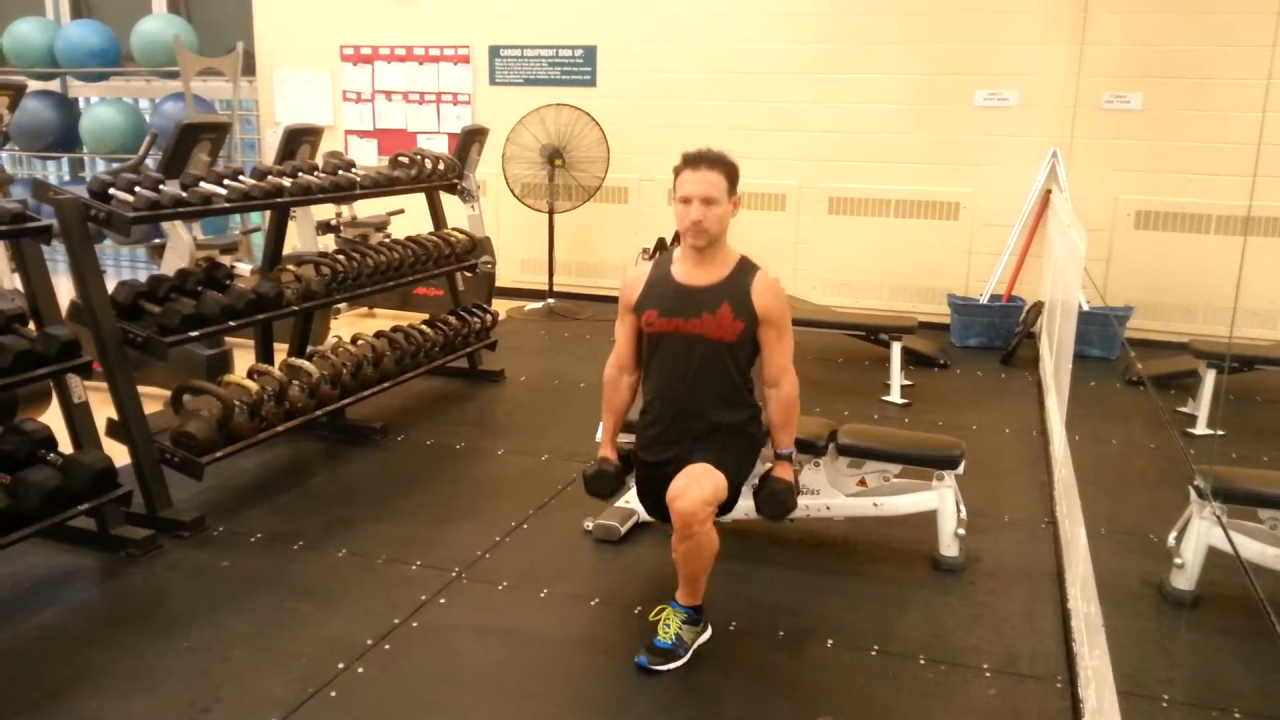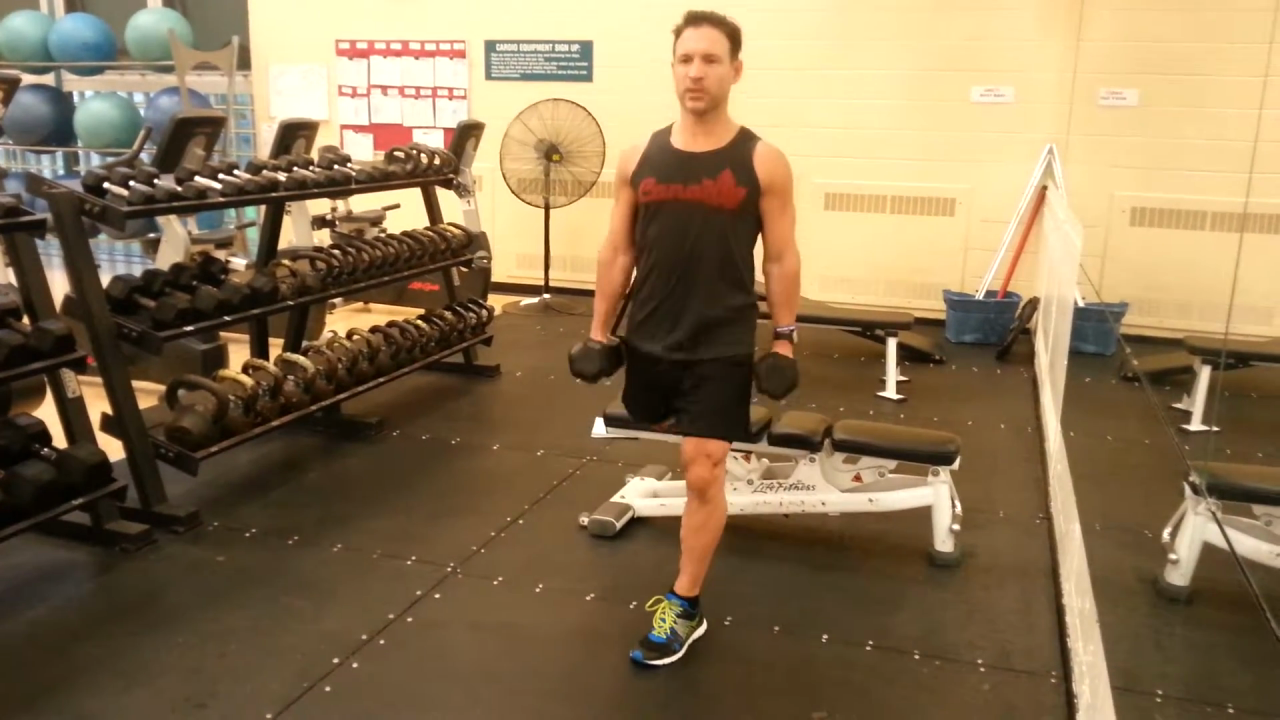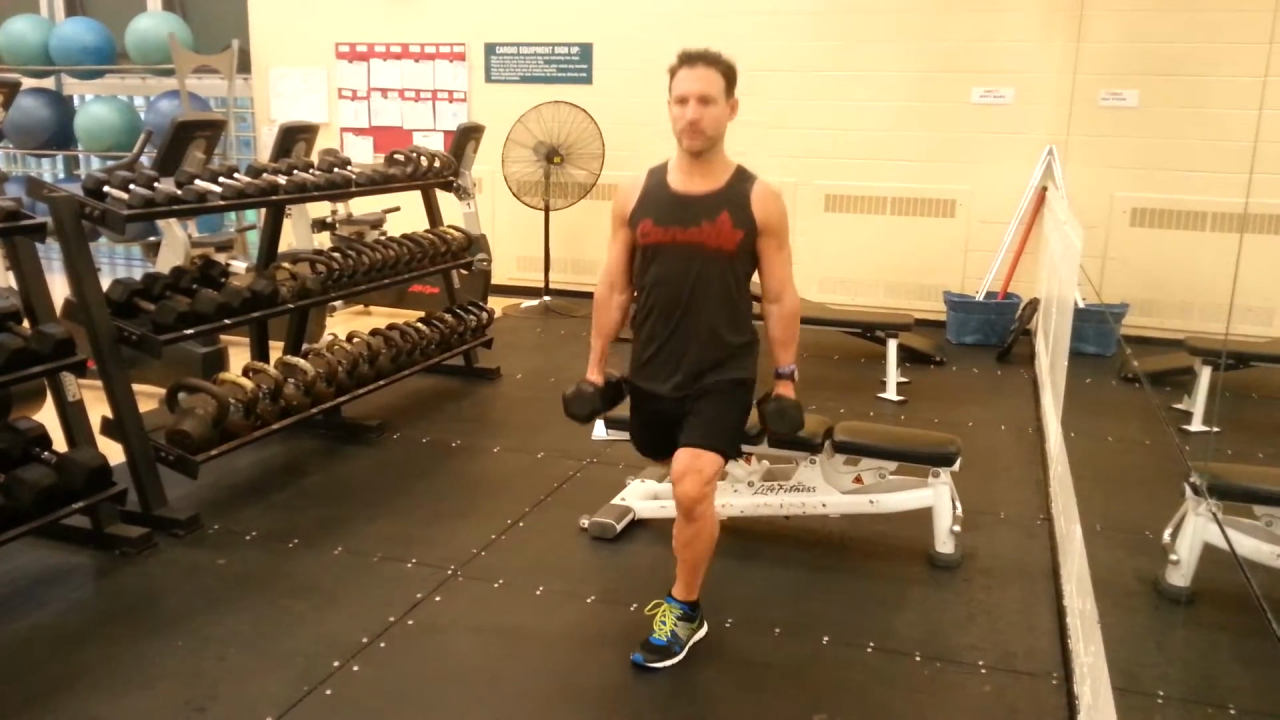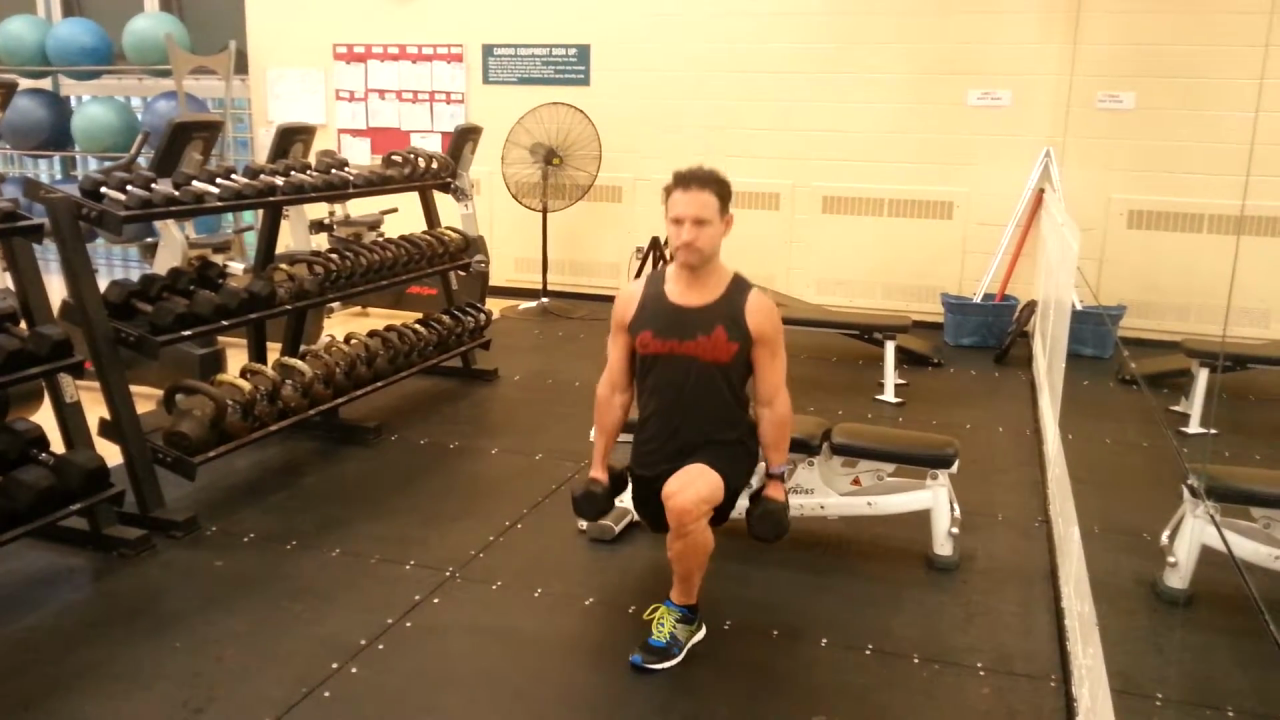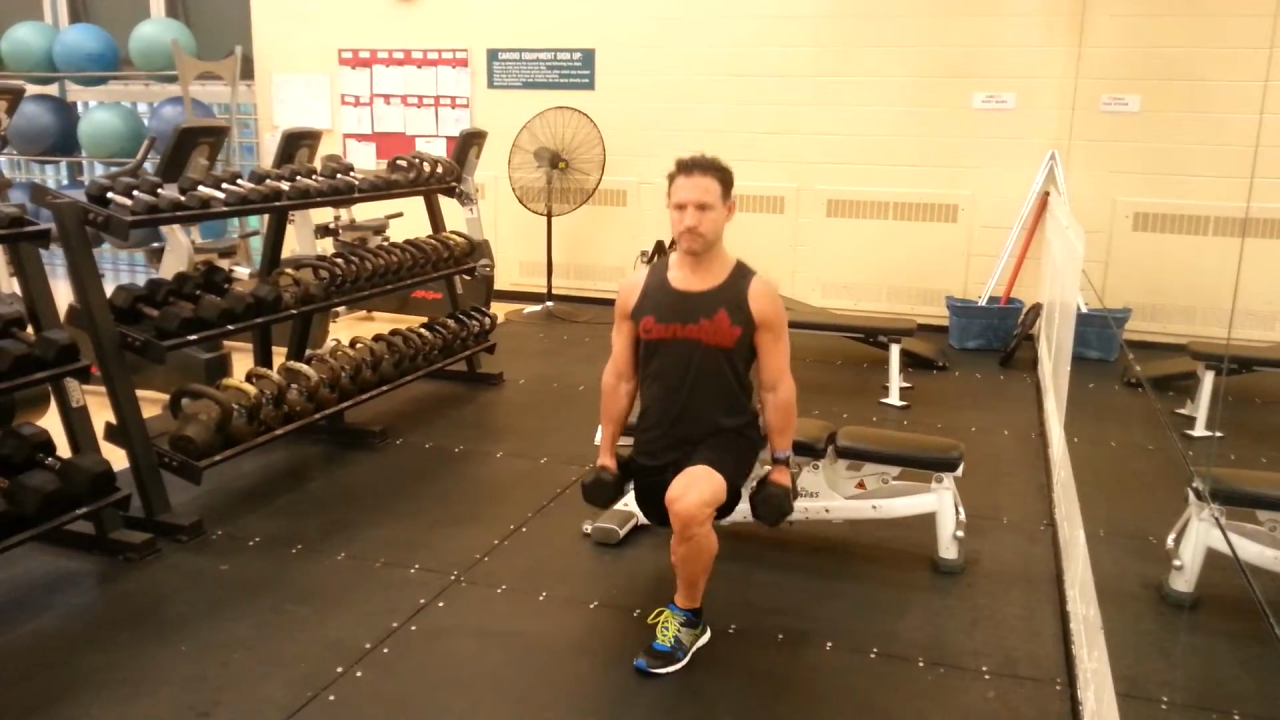
dt=0.5s
person 1, frame 1
left shoulder: (760, 291)
right shoulder: (641, 283)
left elbow: (780, 383)
right elbow: (621, 369)
left wrist: (784, 458)
right wrist: (608, 442)
left hip: (727, 433)
right hip: (659, 435)
left knee: (688, 505)
right knee: (668, 508)
left ankle: (688, 616)
right ankle: (696, 528)
person 1, frame 2
left shoulder: (761, 161)
right shoulder: (640, 157)
left elbow: (782, 259)
right elbow: (617, 251)
left wrist: (784, 338)
right wrist: (599, 327)
left hip: (721, 345)
right hip: (649, 336)
left knee: (703, 474)
right knee: (675, 440)
left ankle: (685, 607)
person 1, frame 3
left shoulder: (758, 200)
right shoulder: (635, 194)
left elbow: (780, 298)
right elbow: (613, 289)
left wrist: (785, 377)
right wrist: (596, 364)
left hip: (722, 373)
right hip: (653, 370)
left knee: (691, 488)
right knee: (671, 465)
left ankle: (684, 611)
person 1, frame 4
left shoulder: (754, 309)
right shoulder: (634, 300)
left elbow: (773, 402)
right elbow: (614, 388)
left wrist: (775, 476)
right wrist: (599, 461)
left hip: (723, 448)
right hip: (653, 451)
left knee: (683, 503)
left ankle: (682, 616)
person 1, frame 5
left shoulder: (756, 295)
right shoulder: (637, 289)
left elbow: (777, 386)
right elbow: (619, 376)
left wrist: (781, 462)
right wrist: (606, 448)
left hip: (725, 437)
right hip: (655, 441)
left knee: (687, 507)
right knee: (668, 511)
left ankle: (687, 618)
